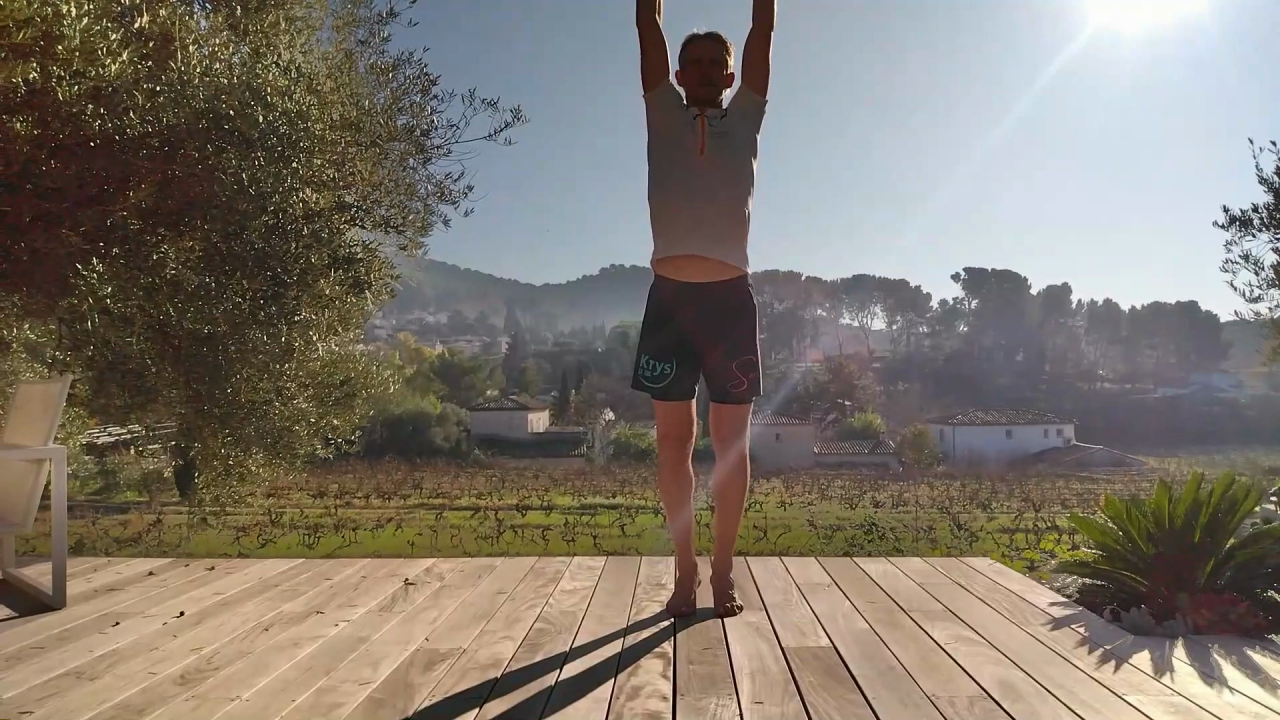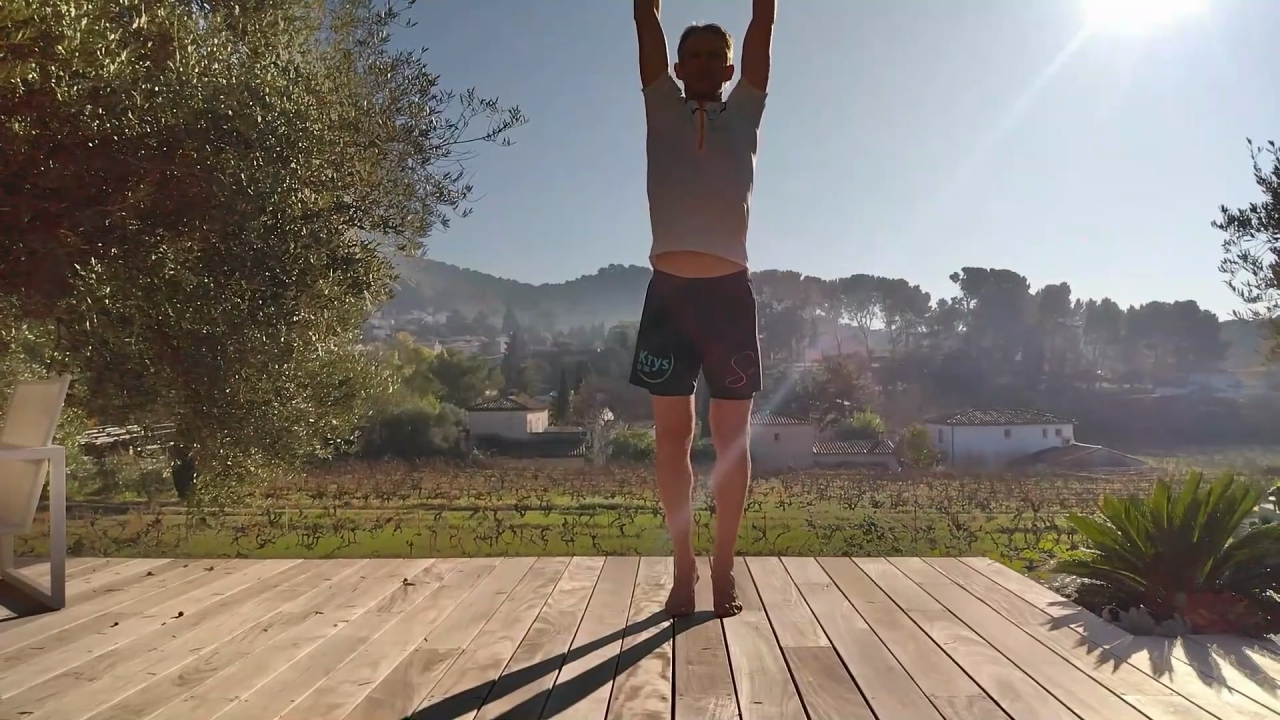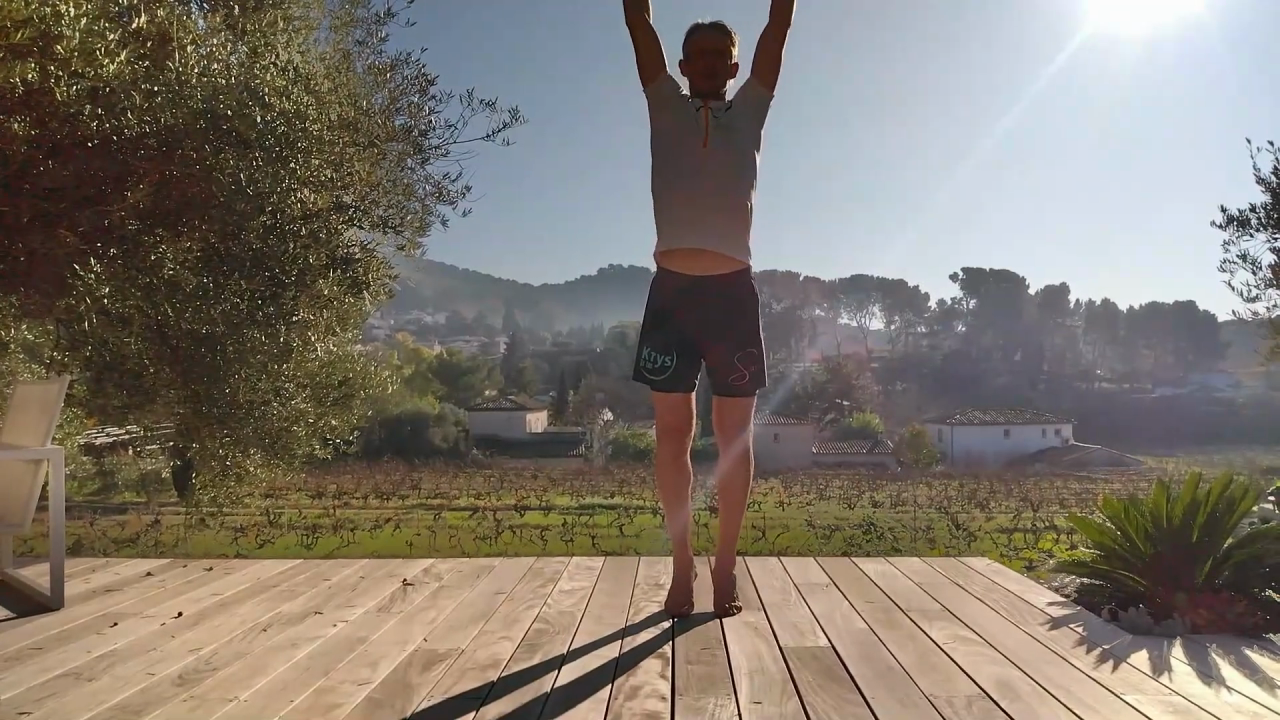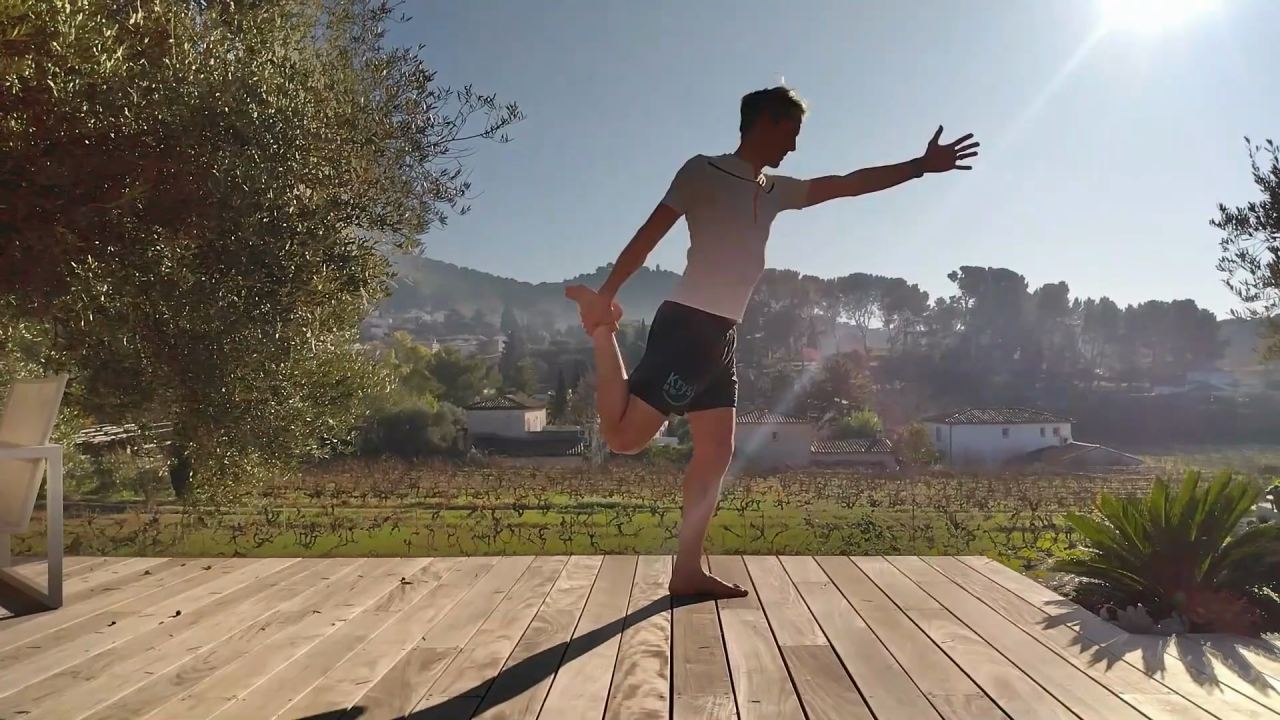
dt=1s
person 1, frame 1
left shoulder: (743, 120)
right shoulder: (663, 115)
left hip: (729, 296)
right hip: (670, 296)
left knee: (730, 442)
right knee: (673, 440)
left ankle: (723, 571)
right ankle: (685, 569)
person 1, frame 2
left shoulder: (743, 113)
right shoulder: (663, 108)
left hip: (728, 291)
right hip: (669, 291)
left knee: (731, 439)
right knee: (672, 436)
left ankle: (723, 568)
right ankle: (683, 567)
person 1, frame 3
left shoulder: (748, 112)
right shoulder: (665, 107)
left hip: (732, 291)
right hip: (672, 290)
left knee: (734, 437)
right knee: (673, 433)
left ankle: (725, 568)
right ankle: (682, 567)
person 1, frame 4
left shoulder: (775, 191)
right shoulder: (704, 172)
left elbow: (849, 184)
right elbow: (649, 234)
left wrist: (921, 166)
right wrist: (605, 297)
left hip: (720, 336)
right hip: (688, 326)
left knee: (716, 453)
right knee: (623, 435)
left ankle: (688, 570)
